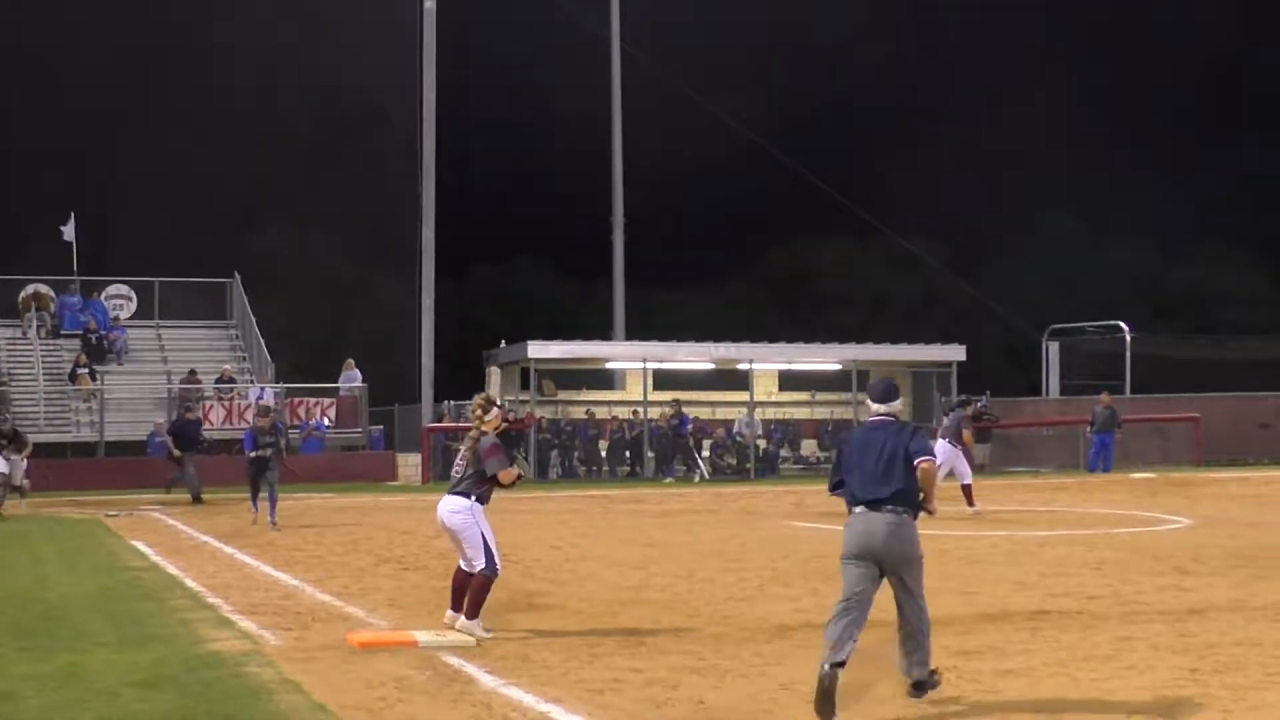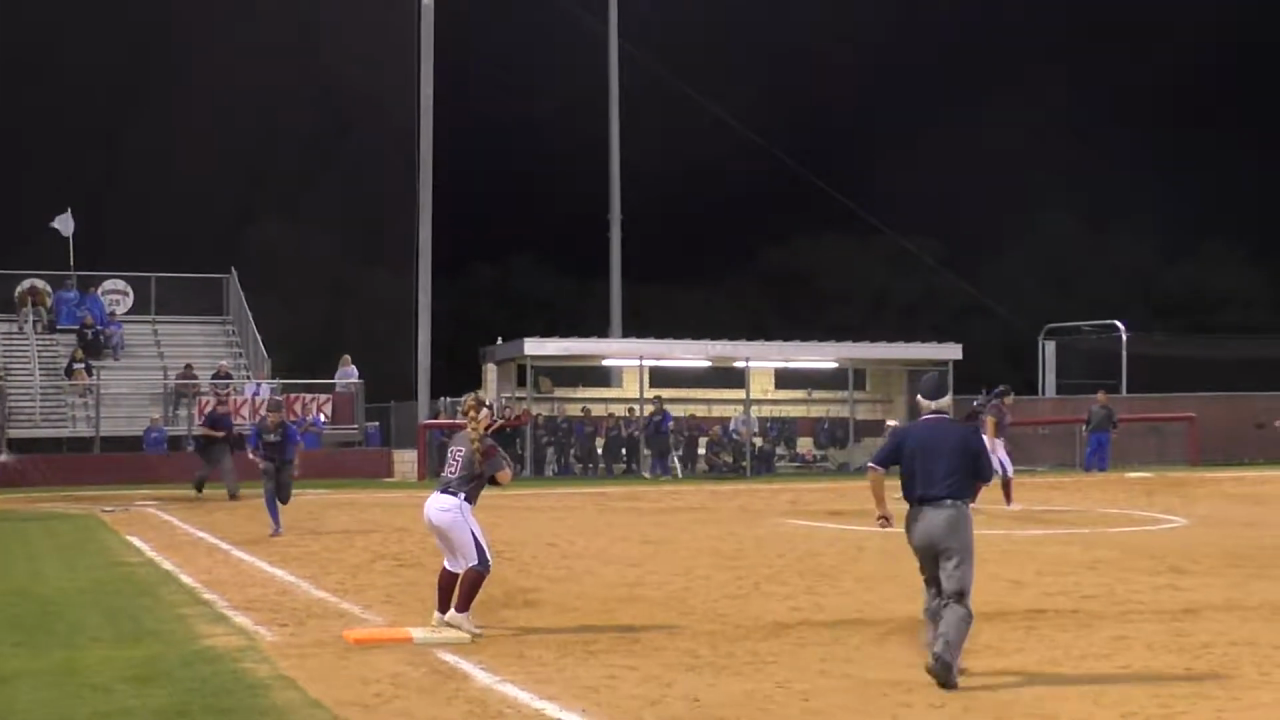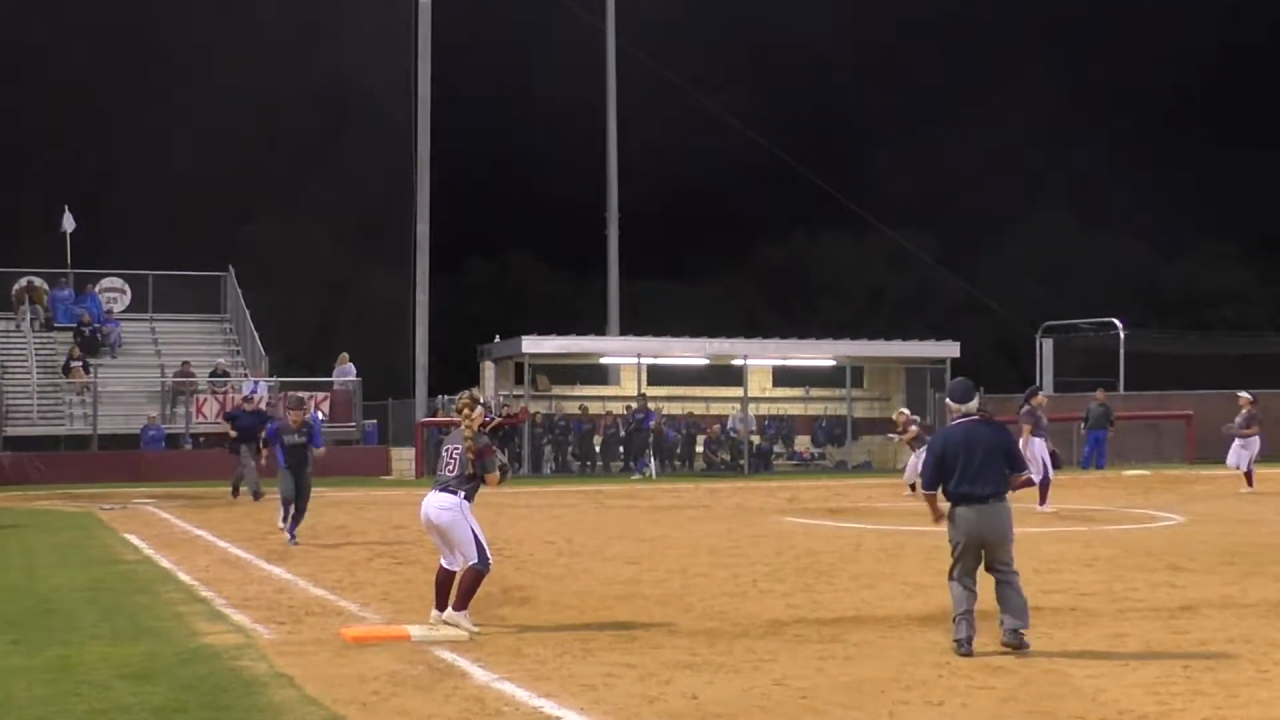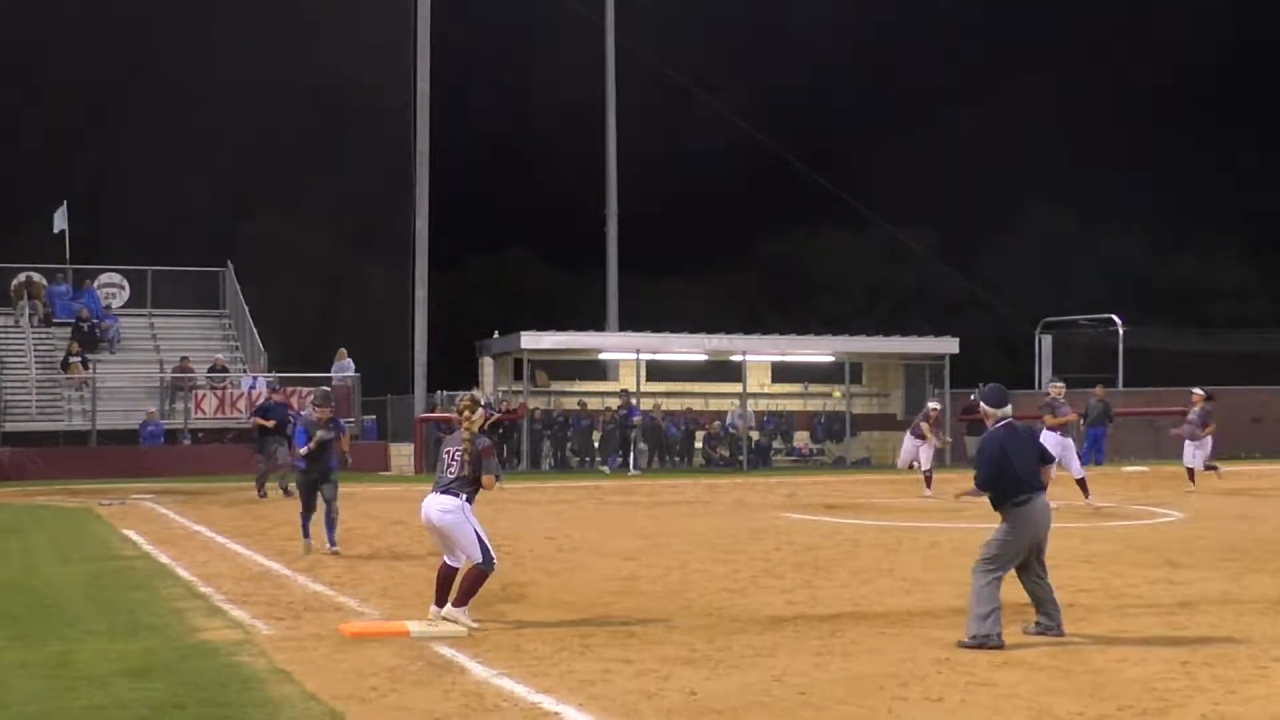
dt=0.3s
person 1, frame 1
left shoulder: (849, 439)
right shoulder: (911, 433)
left elbow: (836, 488)
right elbow: (927, 466)
right wrist: (928, 499)
left hip: (857, 527)
right hip: (897, 528)
left knee: (850, 609)
right knee: (911, 608)
left ankle: (832, 666)
right ankle: (919, 678)
person 1, frame 2
left shoulder: (904, 433)
right shoulder: (967, 433)
left elbow: (876, 469)
right elbow: (985, 477)
left wrist: (880, 508)
left hip: (918, 521)
right hip: (954, 519)
left knee: (934, 589)
right knee: (956, 598)
left ankle: (938, 649)
right ankle: (942, 658)
person 1, frame 3
left shoulder: (942, 438)
right shoulder: (999, 431)
left elbow: (928, 488)
right elbow: (1020, 472)
left wrist: (935, 509)
left hip: (962, 517)
right hip: (997, 513)
left knee: (962, 579)
right knee: (1005, 575)
left ankle: (963, 638)
right ankle: (1014, 630)
person 1, frame 4
left shoulder: (990, 442)
right shoulder: (1024, 432)
left elbow: (983, 488)
right elbow: (1049, 462)
left wrist: (970, 492)
left hip: (1019, 515)
right hip: (1039, 507)
left knee: (986, 571)
right knee: (1033, 569)
left ankle: (985, 634)
right ankle: (1050, 621)
person 2, frame 1
left shoulder: (472, 439)
right shoulder: (490, 442)
right elbow: (505, 477)
left wrist: (509, 469)
right wrist: (518, 469)
left hip: (447, 506)
right hip: (465, 509)
left knee: (469, 561)
right knee: (488, 566)
left ankle: (454, 612)
right ankle: (468, 620)
person 2, frame 2
left shoulder: (457, 439)
right shoulder: (485, 444)
right elbow: (504, 479)
left wrist: (486, 471)
right wrist: (504, 465)
left hip: (433, 504)
right hip: (453, 508)
left knee: (454, 561)
right knee: (480, 563)
left ankle: (441, 614)
right ankle: (459, 613)
person 2, frame 3
left shoulder: (450, 439)
right shoulder: (481, 441)
right elbow: (493, 480)
right wrist: (497, 467)
left hip: (430, 503)
right hip: (453, 506)
left knee: (451, 559)
right knee: (480, 561)
left ankle: (439, 612)
right ankle: (456, 612)
person 2, frame 4
left shoulder: (449, 440)
right shoulder: (483, 444)
right elbow: (487, 483)
right wrist: (496, 480)
left hip: (430, 505)
right hip: (453, 508)
left knee: (455, 557)
right knee: (485, 562)
left ankle: (438, 608)
right ankle: (456, 608)
